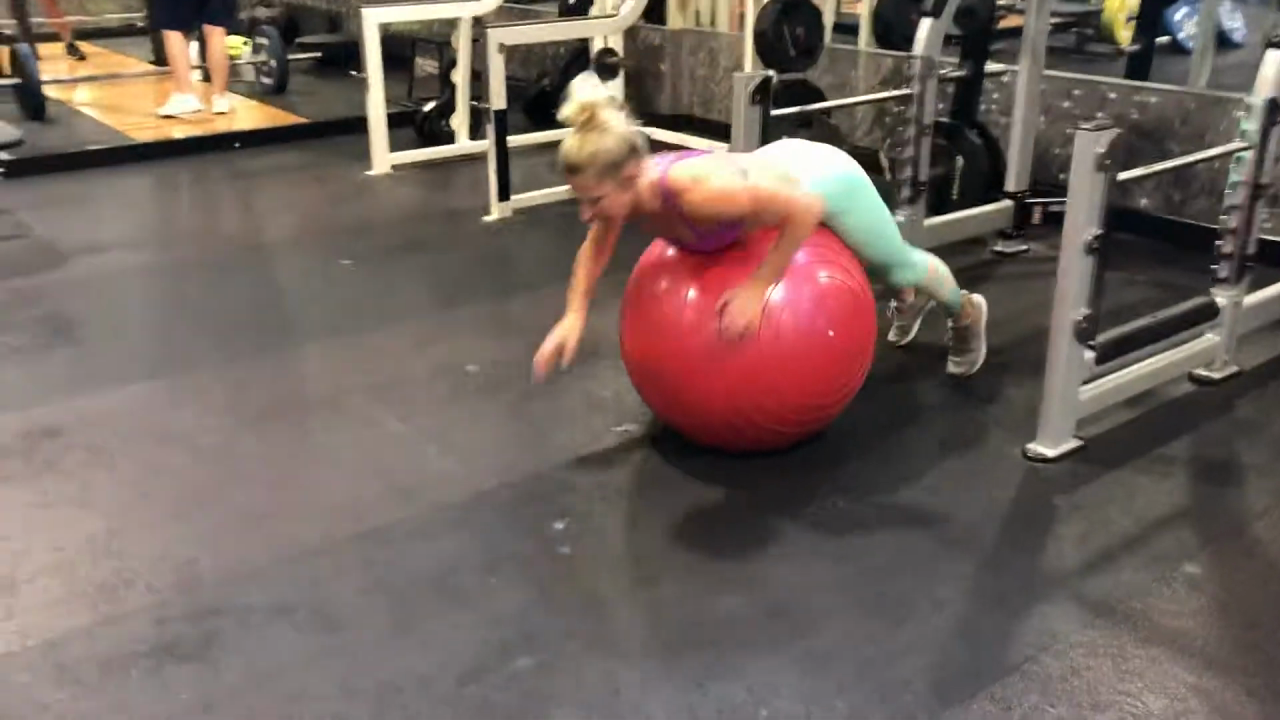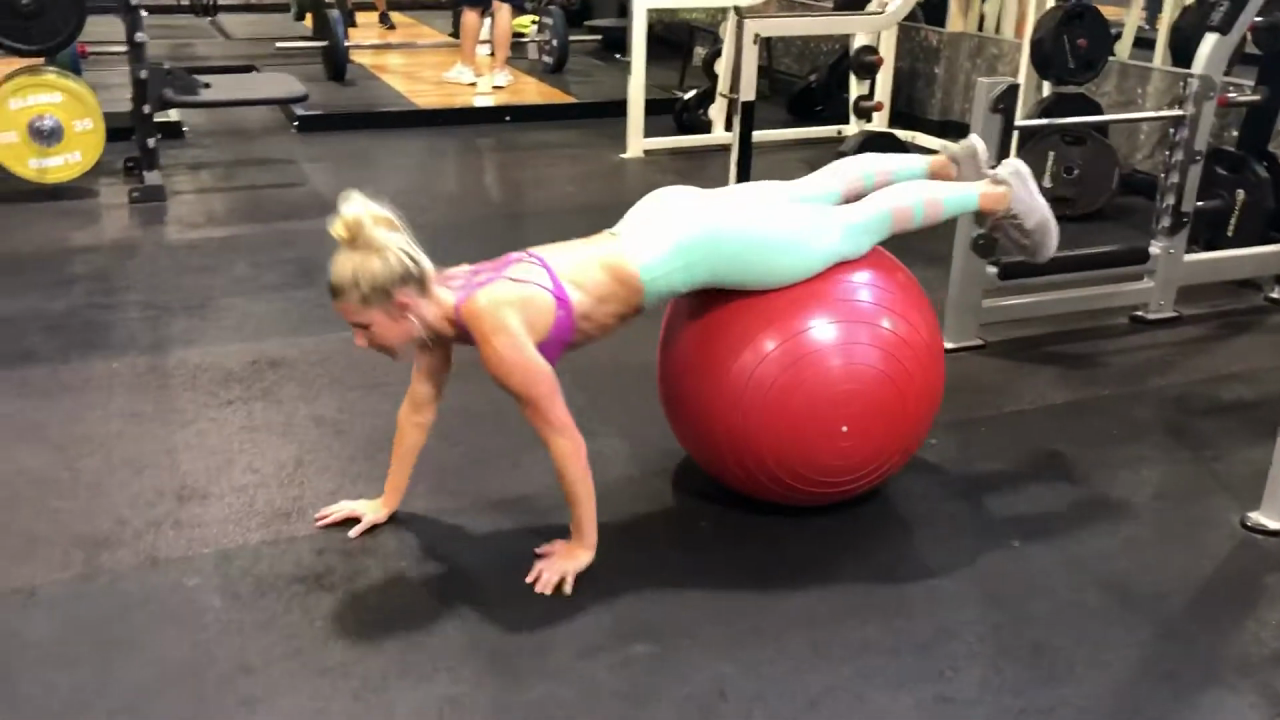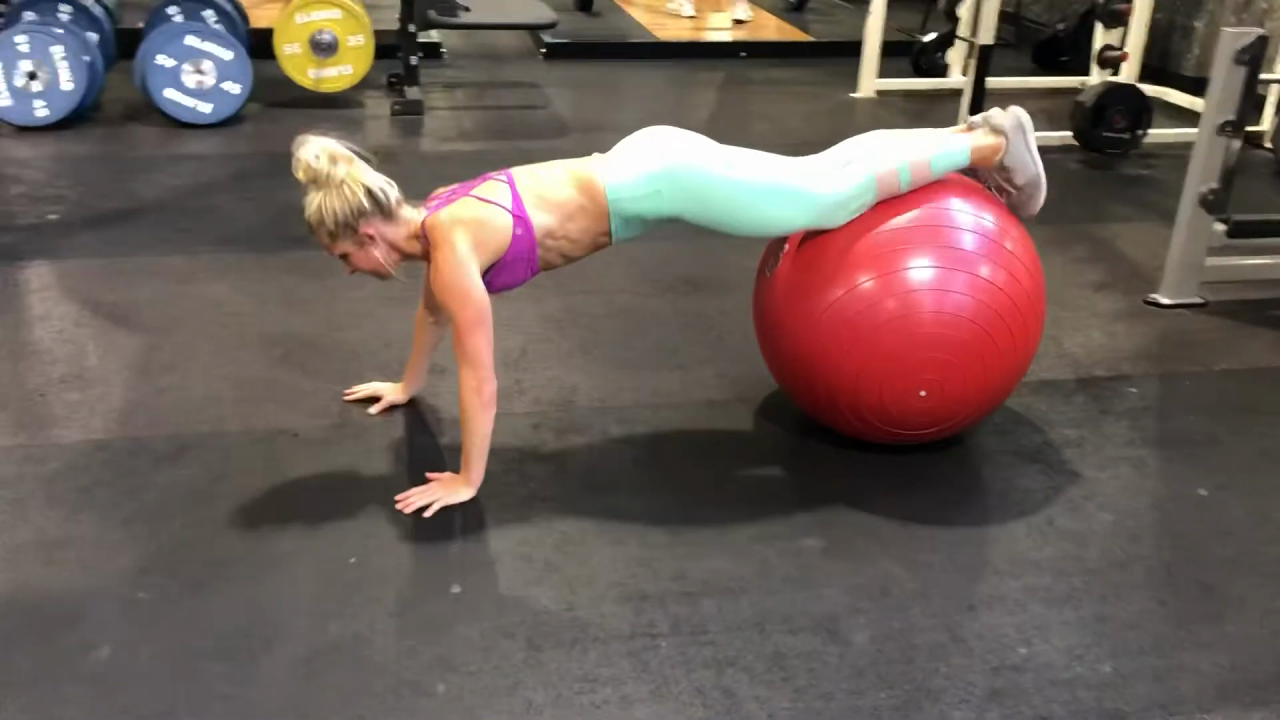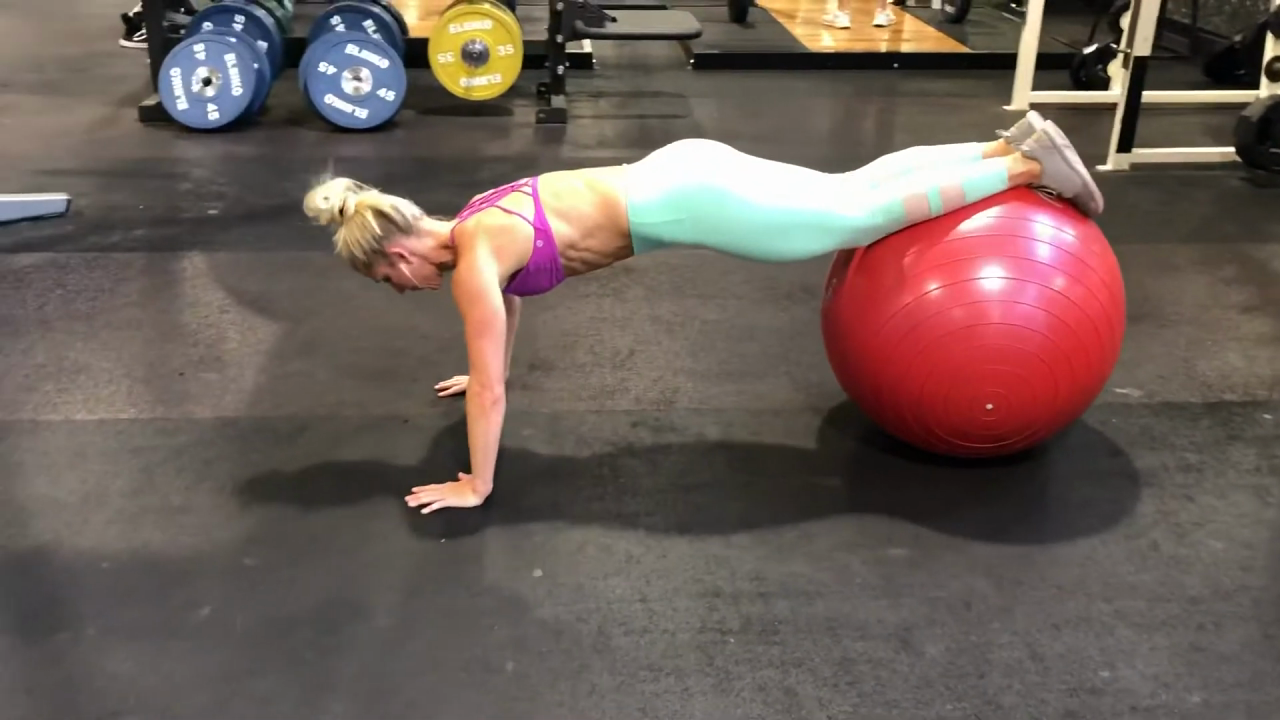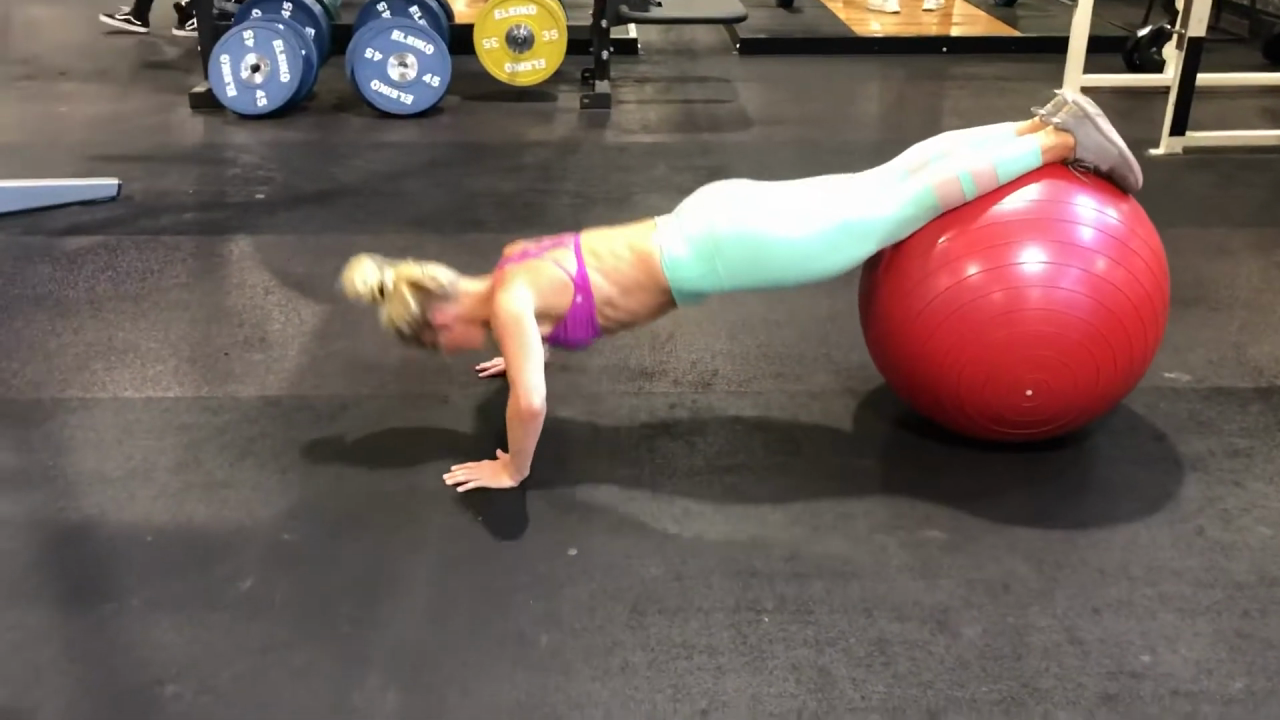
dt=1s
person 1, frame 1
left shoulder: (696, 192)
right shoulder: (619, 186)
left elbow: (805, 206)
right elbow: (594, 248)
left wrist: (757, 287)
right wrist: (573, 317)
left hip: (827, 181)
right hip: (779, 165)
left knee: (900, 264)
left ankle: (966, 311)
right ankle: (912, 295)
person 1, frame 2
left shoulder: (493, 327)
right shoulder: (436, 303)
left elbow: (567, 443)
right elbow: (420, 403)
left wrist: (582, 544)
right wrist: (388, 502)
left hip: (689, 246)
right hip: (662, 218)
left knee: (856, 229)
right knee: (811, 194)
left ankle: (1000, 194)
right ankle: (949, 164)
person 1, frame 3
left shoulder: (451, 240)
right shoulder: (433, 222)
left elbow: (480, 375)
right elbow: (435, 306)
left wrist: (468, 480)
right wrist: (408, 386)
left hip: (656, 180)
right hip: (645, 162)
left knee: (836, 199)
right knee: (817, 172)
left ankle: (993, 143)
right ankle: (973, 133)
person 1, frame 4
left shoulder: (471, 253)
right shoulder: (477, 229)
left elbow: (488, 389)
right elbow: (509, 299)
left wrist: (477, 487)
right wrist: (490, 376)
left hip: (681, 202)
right hip: (681, 172)
left knee: (862, 217)
right knee: (854, 191)
left ankle: (1029, 166)
right ankle: (1011, 145)
person 1, frame 5
left shoulder: (509, 300)
right shoulder: (506, 275)
left elbow: (530, 401)
left wrist: (512, 470)
right wrist: (524, 348)
left hip: (716, 250)
right hip: (711, 218)
left knee: (901, 209)
right knee: (887, 186)
left ankle: (1063, 140)
right ankle: (1048, 122)
